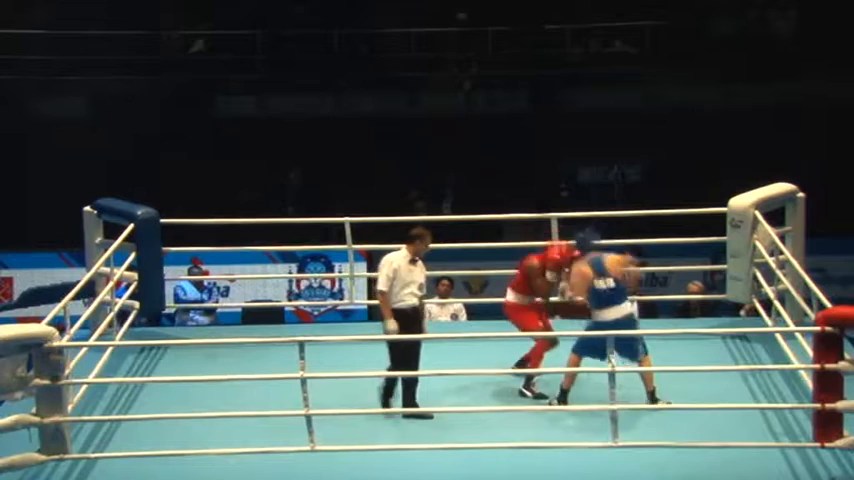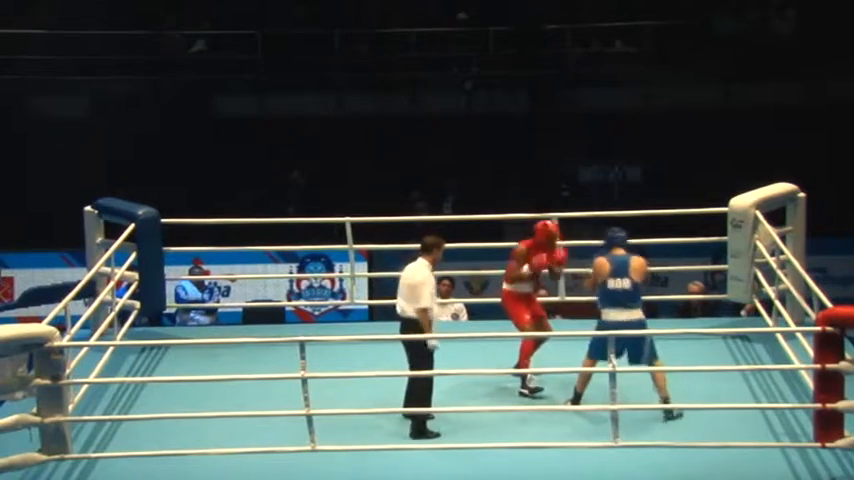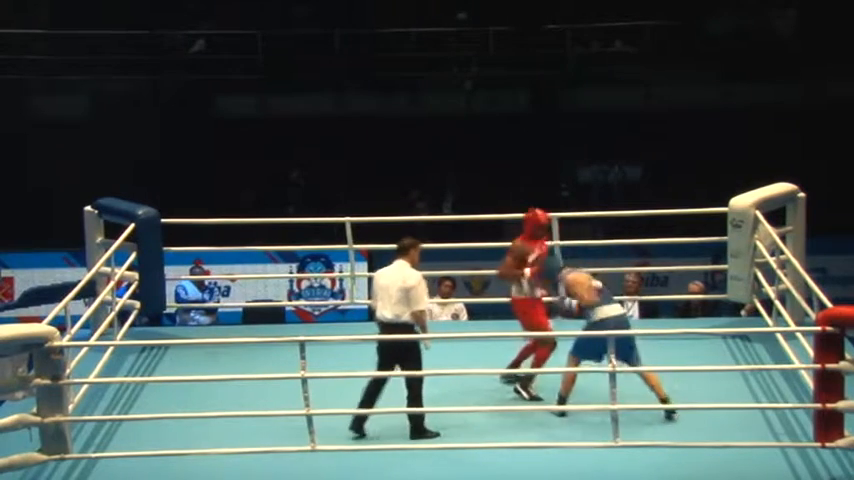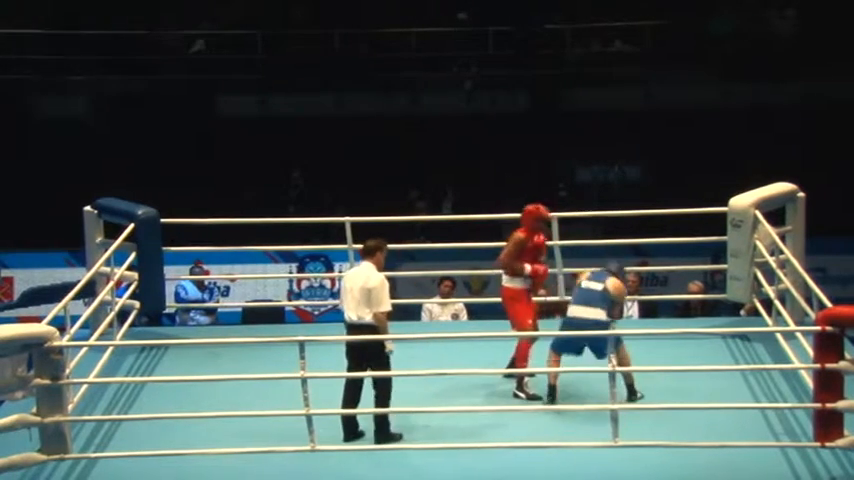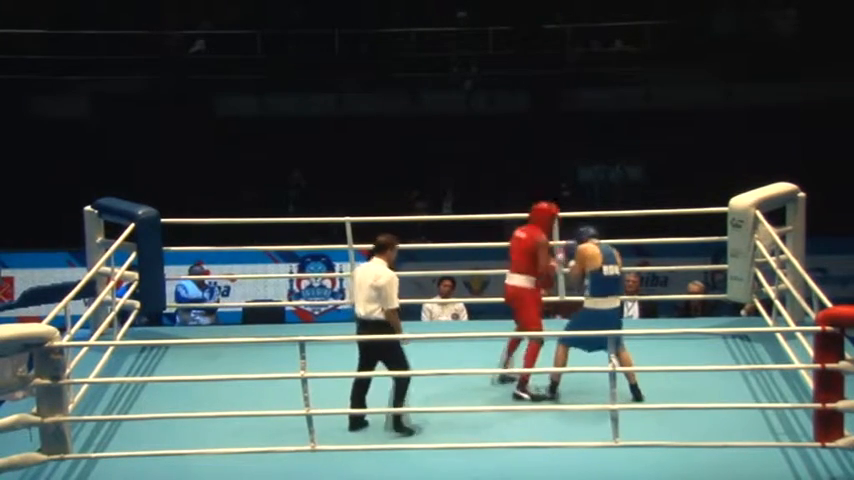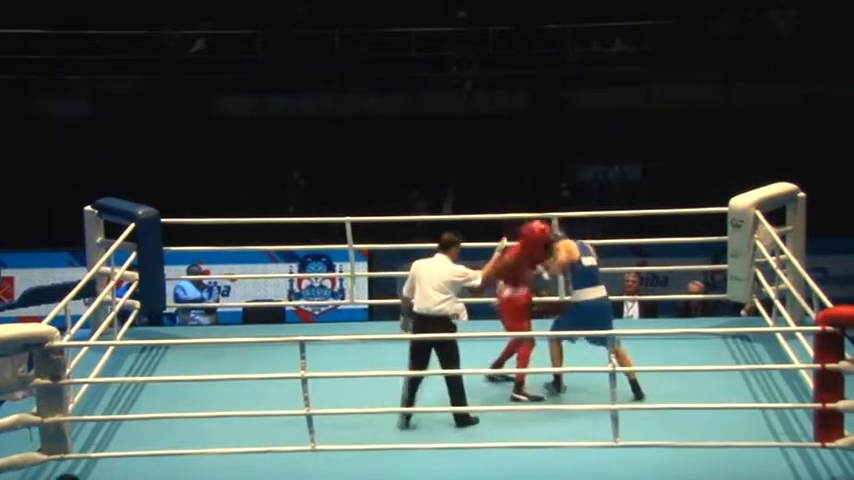
dt=0.7s
person 1, frame 1
left shoulder: (419, 265)
right shoulder: (391, 261)
right elbow: (382, 292)
left wrist: (423, 320)
right wrist: (389, 319)
left hip: (413, 316)
right hip: (397, 316)
left knee: (412, 364)
right knee: (398, 363)
left ankle: (410, 406)
right ankle: (387, 395)
person 1, frame 2
left shoulder: (410, 268)
right shoulder: (425, 275)
right elbow: (423, 309)
right wrist: (430, 336)
left hip: (406, 325)
right hip: (416, 327)
left knee: (416, 371)
right knee: (424, 376)
left ankle: (411, 410)
right ankle: (418, 428)
person 1, frame 3
left shoulder: (380, 274)
right shoulder: (414, 276)
left elbow: (375, 307)
right elbow: (418, 312)
right wrist: (425, 335)
left hip: (386, 332)
right hip: (405, 333)
left knee: (379, 378)
right knee: (414, 382)
left ankle: (358, 421)
right ankle: (418, 429)
person 1, frame 4
left shoulder: (348, 276)
right shoulder: (377, 278)
left elbow: (344, 306)
right elbow: (380, 314)
right wrist: (387, 339)
left hip: (352, 333)
right hip: (371, 335)
left knee: (353, 383)
right knee: (382, 385)
left ankle: (350, 430)
right ankle: (382, 432)
person 1, frame 5
left shoulder: (360, 270)
right shoulder: (387, 275)
right elbow: (390, 310)
right wrist: (400, 332)
left hip: (363, 327)
right hip: (380, 329)
left knee: (363, 374)
right knee: (402, 373)
left ankle: (355, 419)
right ankle: (397, 420)
person 1, frame 6
left shoulder: (418, 265)
right shoulder: (456, 271)
left elbow: (406, 296)
right elbow: (481, 278)
left wrist: (405, 318)
left hip: (420, 322)
right hip: (441, 324)
left knee: (416, 370)
right knee: (451, 371)
left ankle: (406, 414)
right ankle: (461, 416)
person 2, frame 1
left shoulder: (553, 263)
right shoulder: (534, 264)
right elbow: (544, 294)
right wrist: (552, 272)
left hip: (530, 303)
right hip: (516, 306)
left knee: (551, 340)
right knee: (543, 339)
left ankle: (521, 364)
right ankle: (528, 385)
person 2, frame 2
left shoulder: (551, 248)
right shoulder: (523, 249)
left elbow: (555, 276)
right elbow: (509, 277)
left wrist: (558, 265)
right wrist: (530, 267)
left hip: (529, 295)
right hip: (512, 295)
left knee: (545, 332)
right knee: (530, 332)
left ankle: (520, 366)
right ankle: (525, 383)
person 2, frame 3
left shoulder: (540, 244)
right shoulder: (520, 246)
left elbow: (544, 268)
right elbow: (503, 272)
left wrist: (541, 258)
right wrist: (528, 273)
left hip: (535, 298)
right hip: (524, 301)
left knee: (539, 340)
right knee: (549, 341)
left ankle: (510, 371)
right ankle: (525, 384)
person 2, frame 4
left shoulder: (535, 238)
right shoulder: (520, 237)
left elbow: (539, 262)
right elbow: (503, 261)
right wrist: (530, 268)
left hip: (521, 289)
right hip: (514, 291)
left knee: (530, 331)
right knee: (527, 334)
left ankle: (513, 367)
right ankle: (520, 386)
person 2, frame 5
left shoulder: (520, 231)
right shoulder: (540, 238)
right elbow: (544, 269)
left wrist: (548, 270)
right wrist: (550, 272)
left hip: (512, 285)
right hip: (524, 289)
left knee: (522, 329)
right knee: (536, 337)
left ankle: (504, 371)
right ankle: (522, 387)
person 2, frame 6
right shoulder: (513, 256)
right elbow: (491, 274)
right wrist: (509, 294)
left hip: (521, 296)
right hip: (510, 299)
left knee: (520, 338)
right knee: (527, 341)
left ankle: (495, 369)
right ankle: (518, 390)
person 3, frame 1
left shoulder: (579, 268)
right shoulder: (613, 259)
left elbow: (578, 297)
left hip: (602, 321)
right hip: (625, 318)
left knee: (576, 354)
right knee: (642, 357)
left ankle: (562, 398)
right ankle: (653, 398)
person 3, frame 2
left shoulder: (600, 262)
right shoulder: (639, 262)
left elbow: (590, 288)
left hip: (608, 322)
right hip: (635, 322)
left knee: (591, 359)
right knee: (654, 363)
left ankle: (575, 400)
right ankle: (667, 407)
person 3, frame 3
left shoulder: (571, 278)
right shoulder: (578, 275)
left elbow: (589, 300)
left wrist: (570, 303)
left hip: (602, 323)
right hip: (620, 318)
left knee: (574, 359)
right knee: (636, 365)
left ankle: (561, 405)
right ankle: (667, 406)
person 3, frame 4
left shoulder: (585, 276)
right shoulder: (618, 285)
right elbow: (614, 315)
left hip: (572, 320)
right hip: (597, 323)
left knee: (555, 353)
right knee: (619, 347)
left ankle: (551, 394)
right ankle: (632, 392)
person 3, frame 5
left shoulder: (583, 249)
right shoulder: (614, 251)
left elbow: (576, 279)
left wrist: (573, 261)
left hip: (592, 310)
right hip: (613, 308)
left knee: (564, 344)
right knee: (619, 349)
left ankle: (553, 388)
right ankle: (636, 391)
person 3, frame 6
left shoulder: (562, 245)
right shoulder: (586, 246)
left elbow: (560, 262)
left wrist: (548, 268)
left hip: (582, 304)
right hip: (601, 299)
left knee: (554, 337)
right knee: (613, 345)
left ankle: (557, 383)
right ankle: (636, 389)
